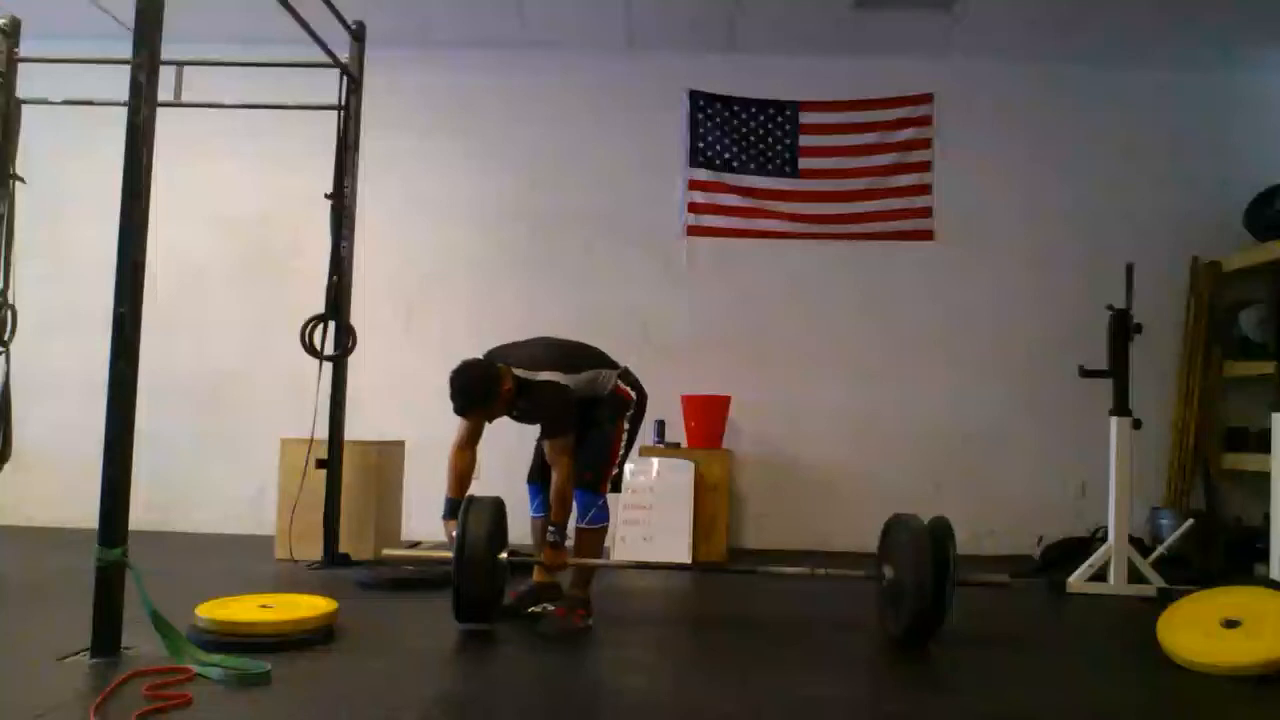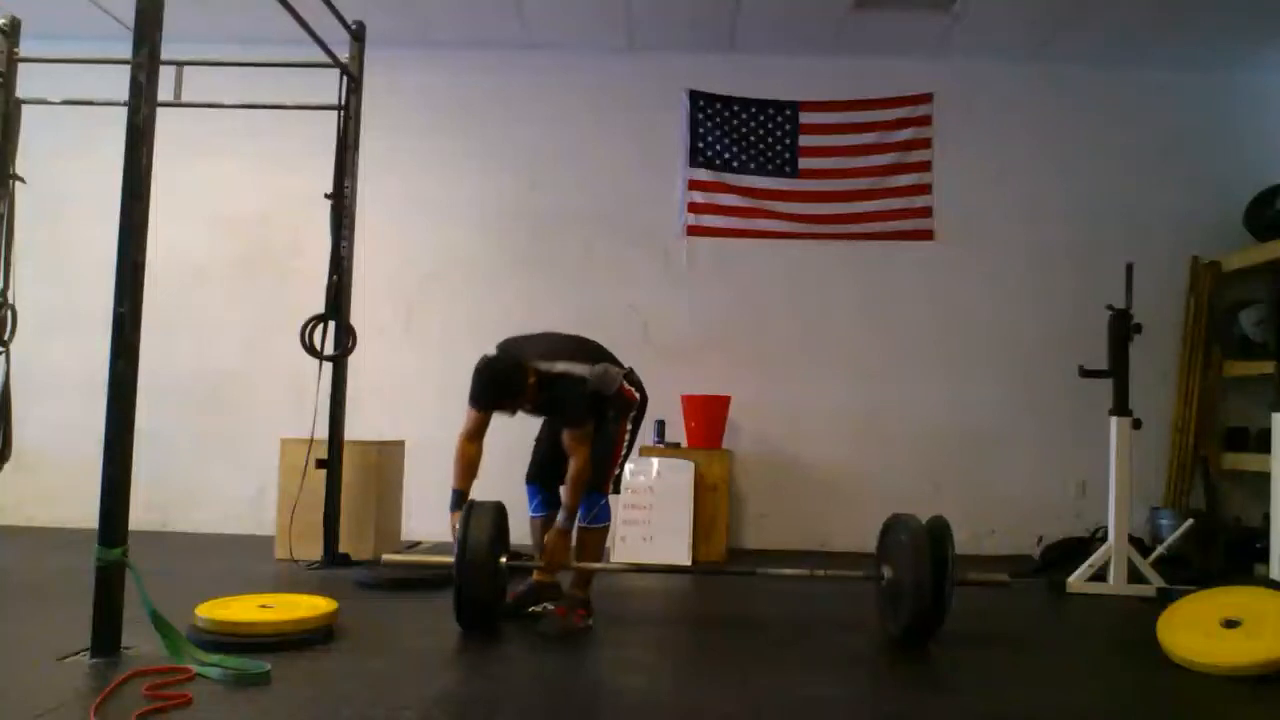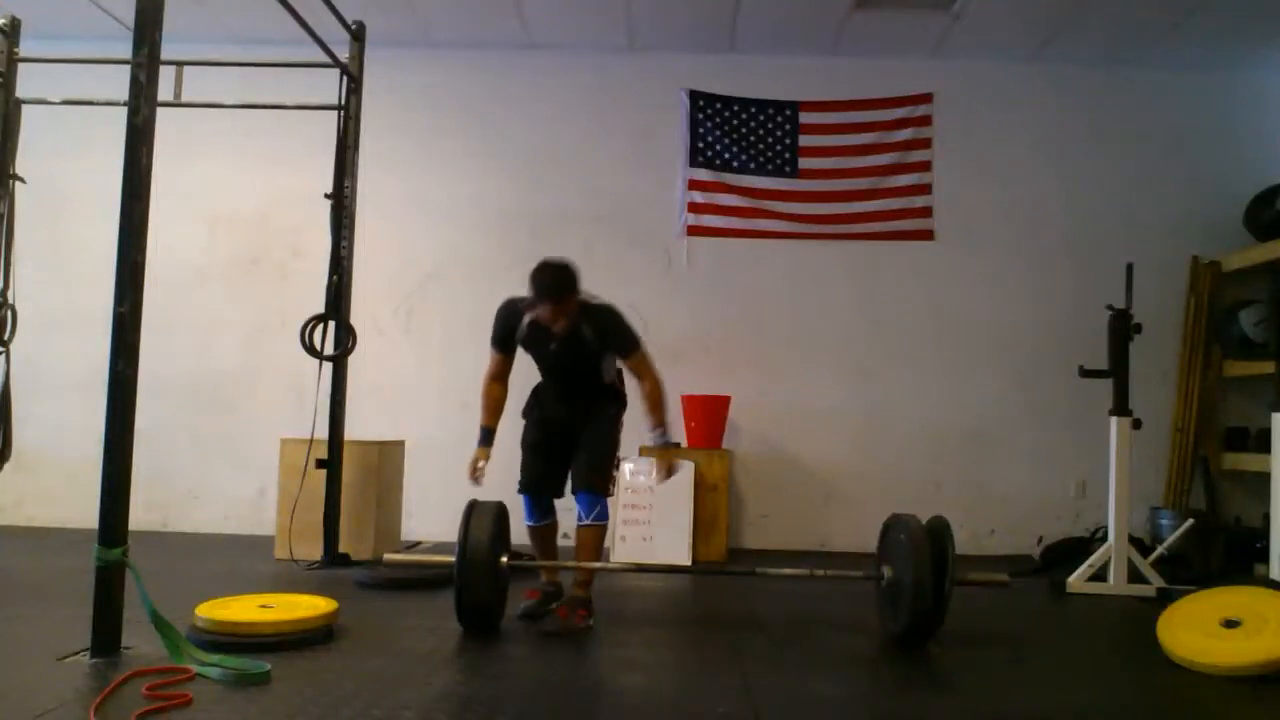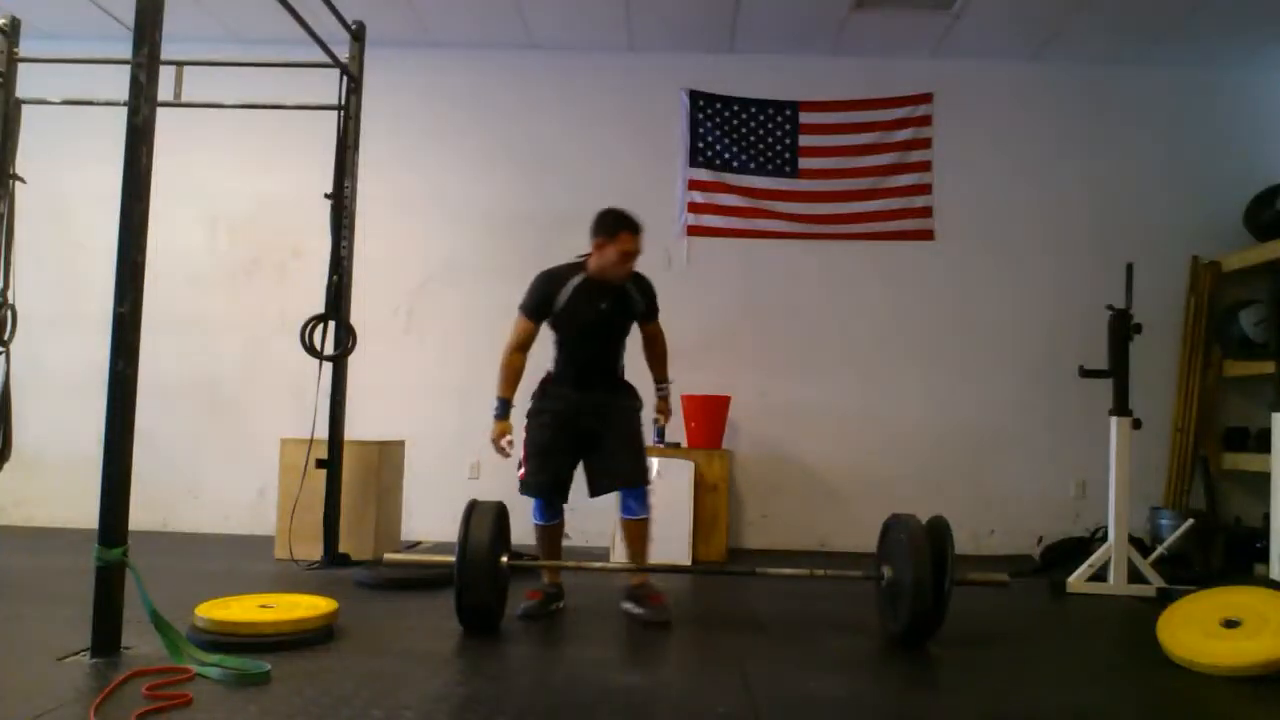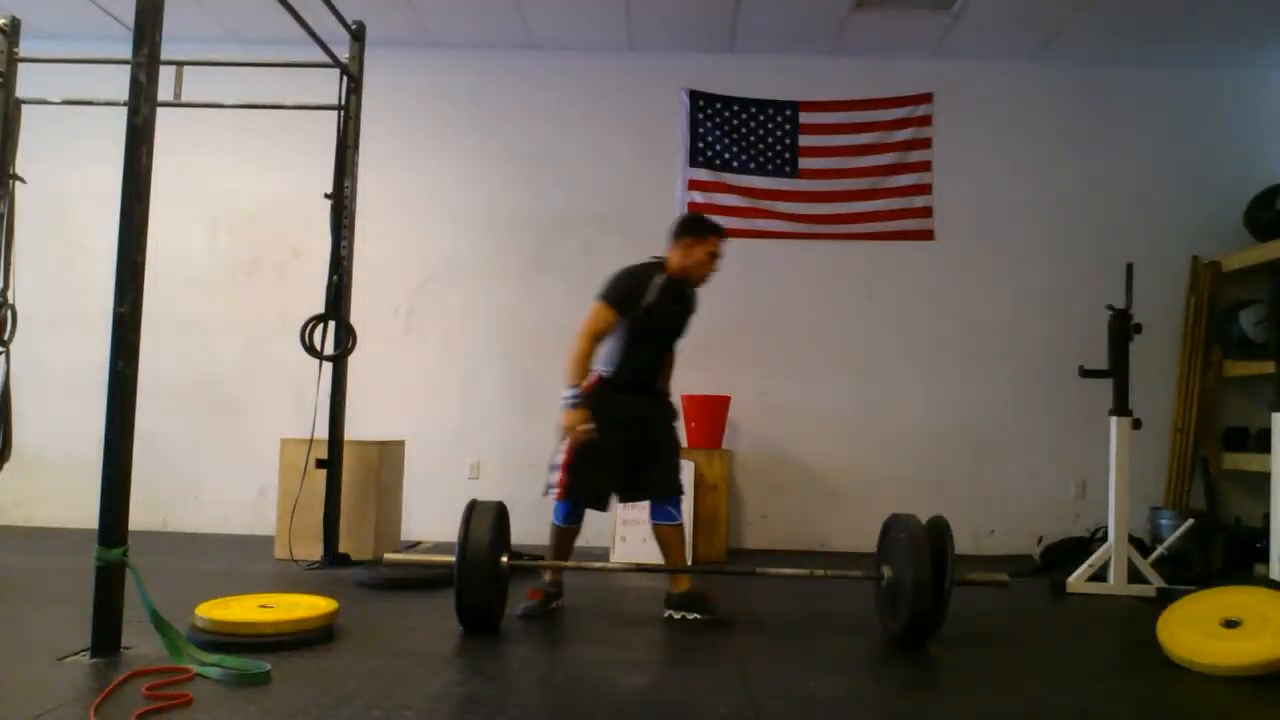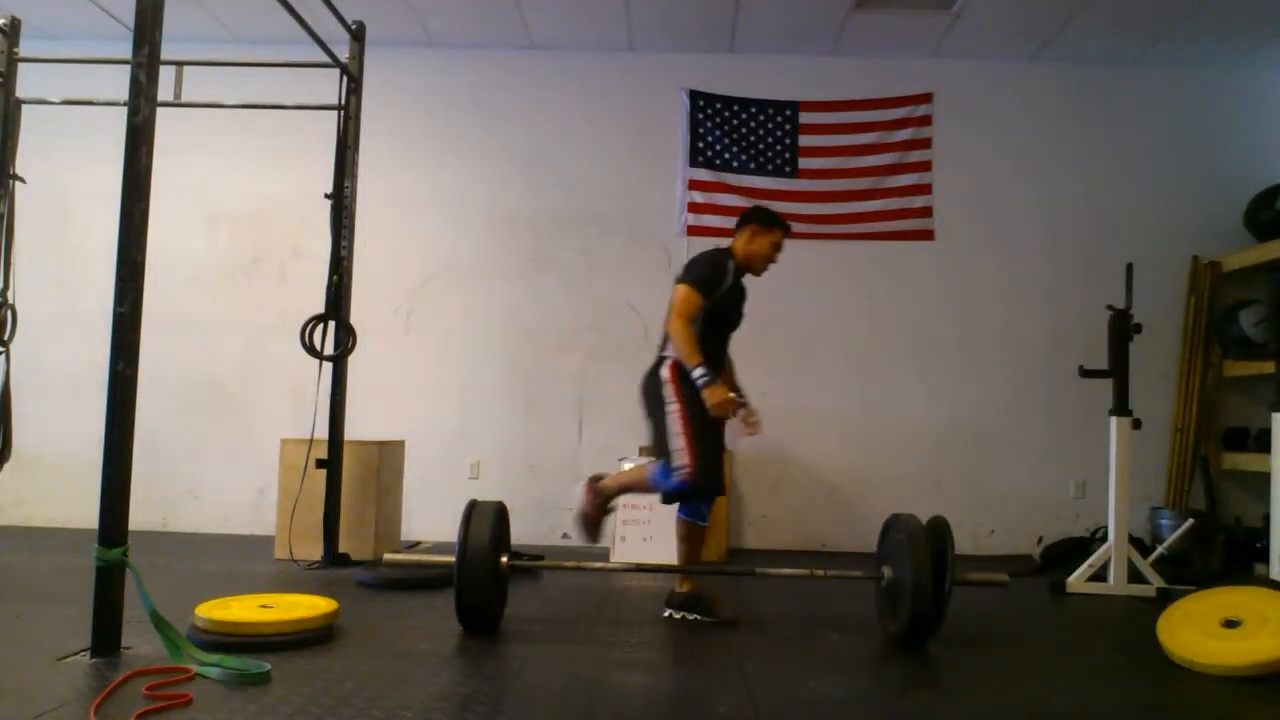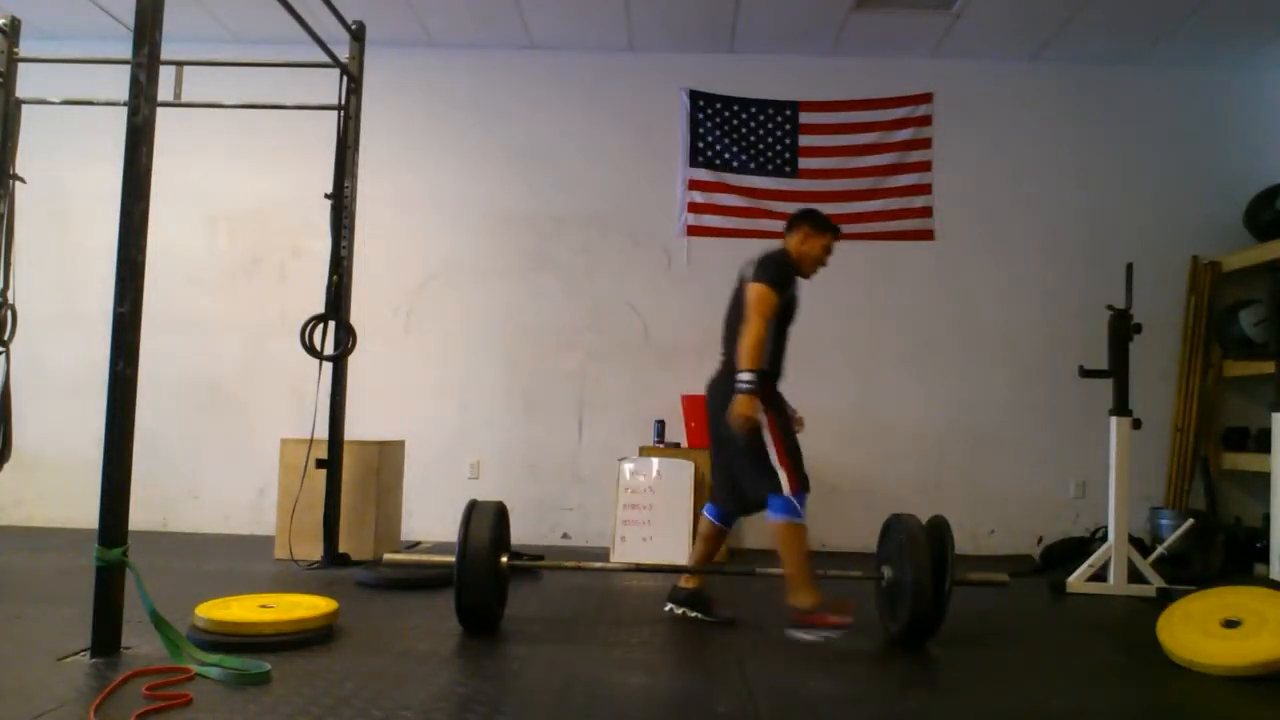
dt=0.3s
person 1, frame 1
left shoulder: (547, 391)
right shoulder: (483, 377)
left elbow: (561, 468)
right elbow: (463, 446)
left wrist: (556, 539)
right wrist: (451, 513)
left hip: (615, 399)
right hip: (578, 399)
left knee: (588, 487)
right knee: (538, 483)
left ankle: (578, 599)
right ankle: (544, 585)
person 1, frame 2
left shoulder: (566, 383)
right shoulder: (493, 370)
left elbow: (579, 458)
right elbow: (470, 437)
left wrist: (562, 527)
right wrist: (457, 505)
left hip: (616, 400)
right hip: (573, 405)
left knee: (593, 490)
right knee: (538, 482)
left ankle: (579, 598)
right ankle: (544, 583)
person 1, frame 3
left shoulder: (602, 317)
right shoulder: (512, 316)
left elbow: (647, 376)
right elbow: (496, 379)
left wrist: (661, 440)
right wrist: (485, 441)
left hip: (599, 402)
right hip: (549, 401)
left knee: (589, 491)
right knee: (534, 493)
left ankle: (579, 597)
right ankle: (550, 585)
person 1, frame 4
left shoulder: (638, 290)
right shoulder: (554, 284)
left elbow: (654, 339)
right elbow: (517, 348)
left wrist: (662, 391)
right wrist: (502, 412)
left hip: (613, 395)
right hip: (560, 395)
left knee: (632, 484)
right knee: (546, 492)
left ankle: (638, 585)
right ankle: (551, 587)
person 1, frame 5
left shoulder: (686, 297)
right shoulder: (634, 281)
right elbow: (587, 338)
left wrist: (665, 399)
right wrist: (574, 401)
left hip: (649, 401)
right hip: (605, 396)
left knee: (667, 495)
right knee: (573, 495)
left ankle: (682, 592)
right ankle: (551, 585)
person 1, frame 6
left shoulder: (735, 286)
right shoulder: (711, 265)
right elbow: (679, 322)
left wrist: (740, 401)
right wrist: (708, 381)
left hip: (699, 391)
right hip: (674, 378)
left knee: (699, 489)
right knee: (684, 472)
left ankle: (685, 591)
right ankle: (603, 488)
person 1, frame 7
left shoulder: (776, 277)
right shoulder: (773, 265)
right elbow: (754, 321)
left wrist: (780, 406)
right wrist: (748, 389)
left hip: (736, 394)
right hip: (741, 393)
left knee: (735, 497)
right knee: (786, 486)
left ankle: (687, 589)
right ankle: (804, 605)
